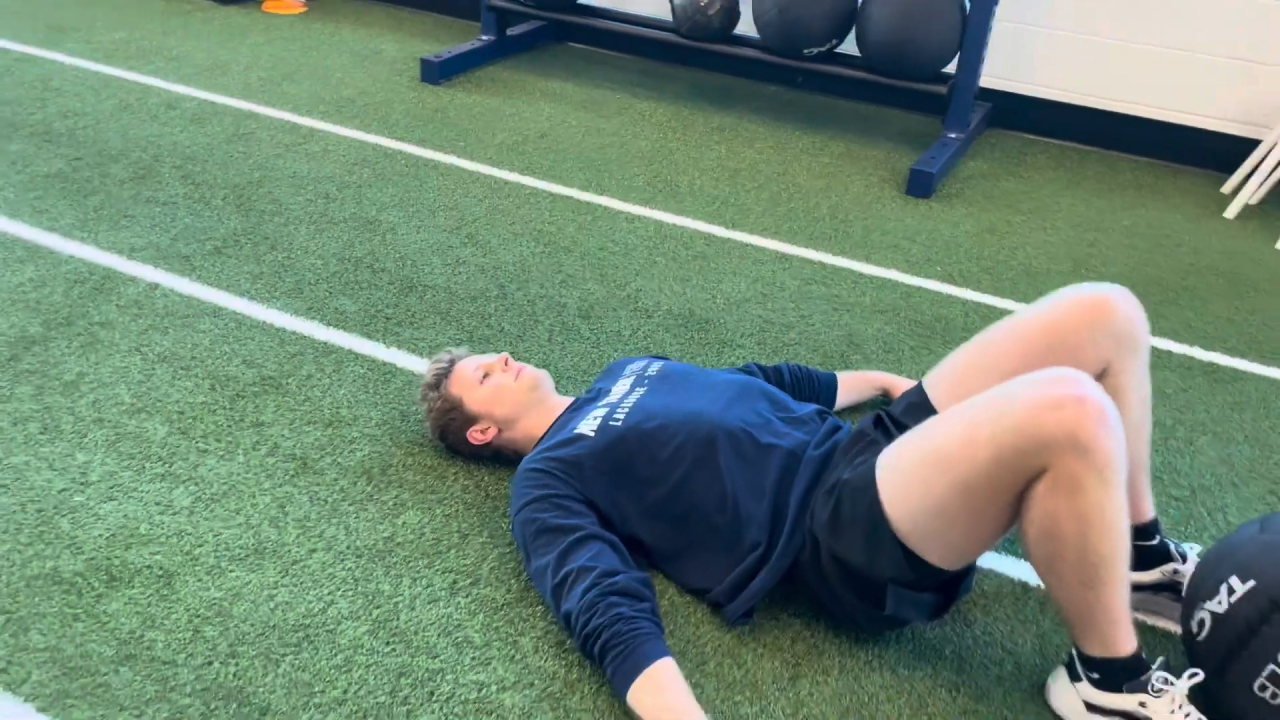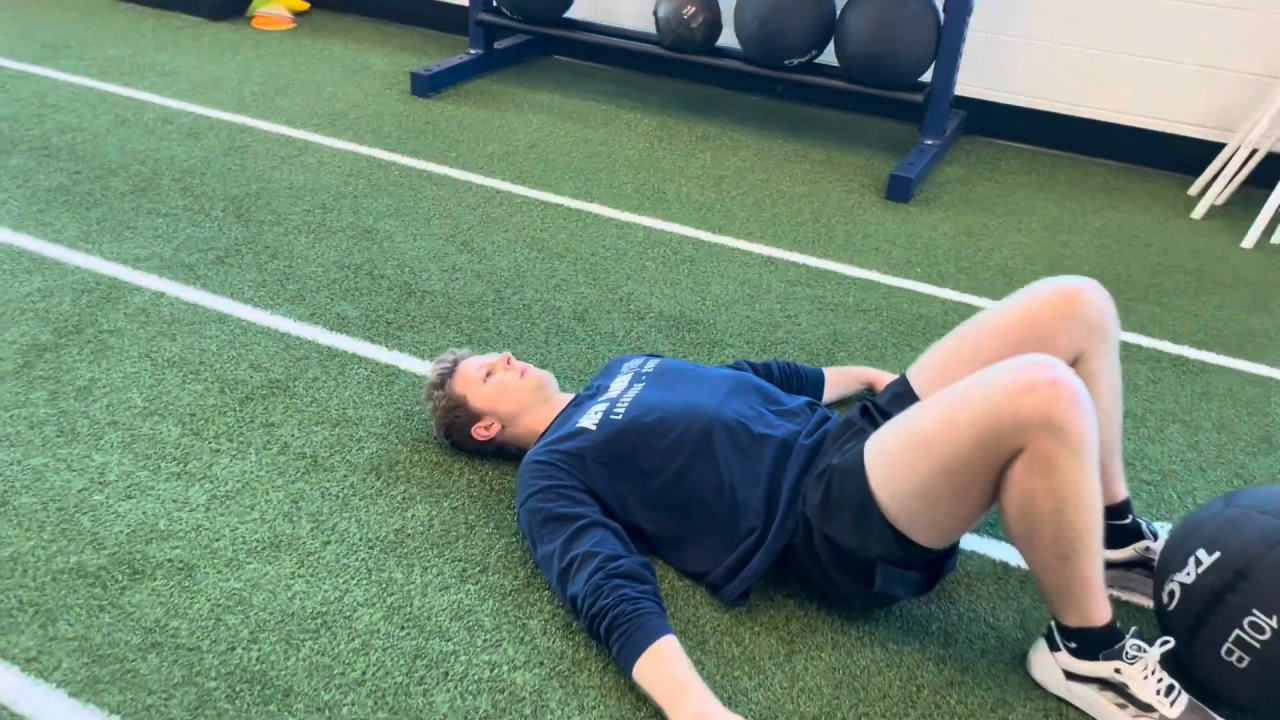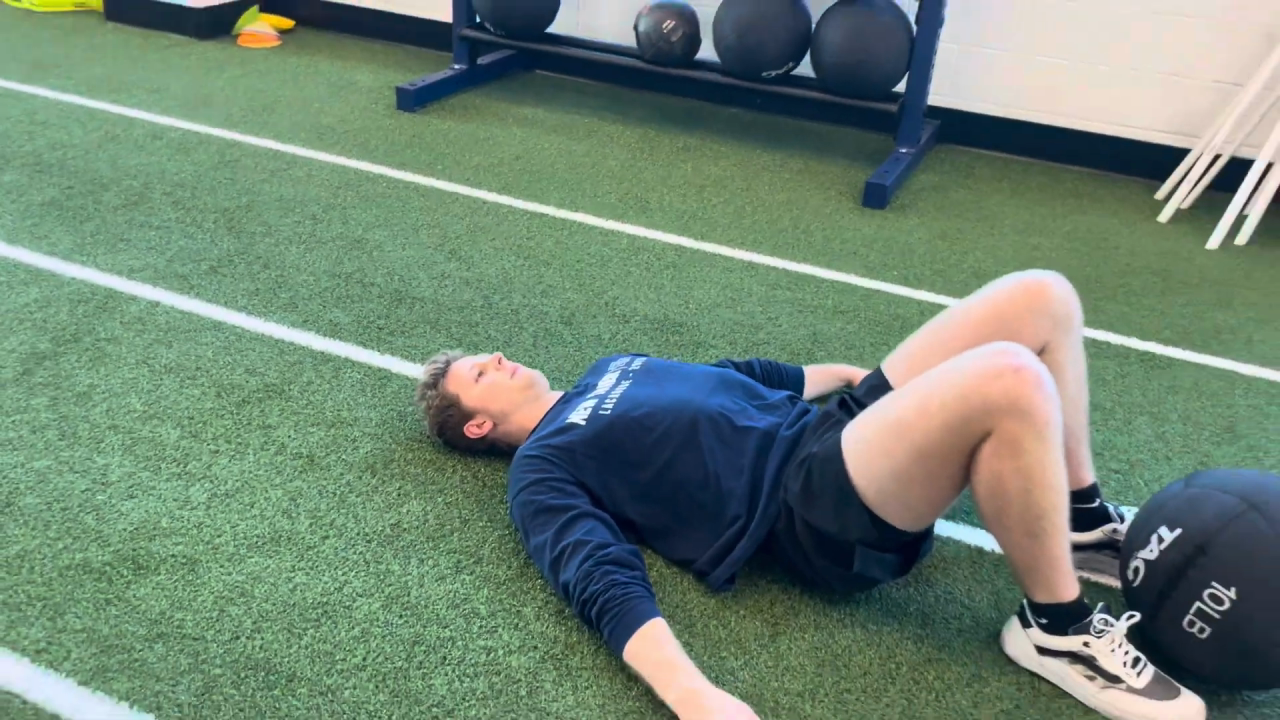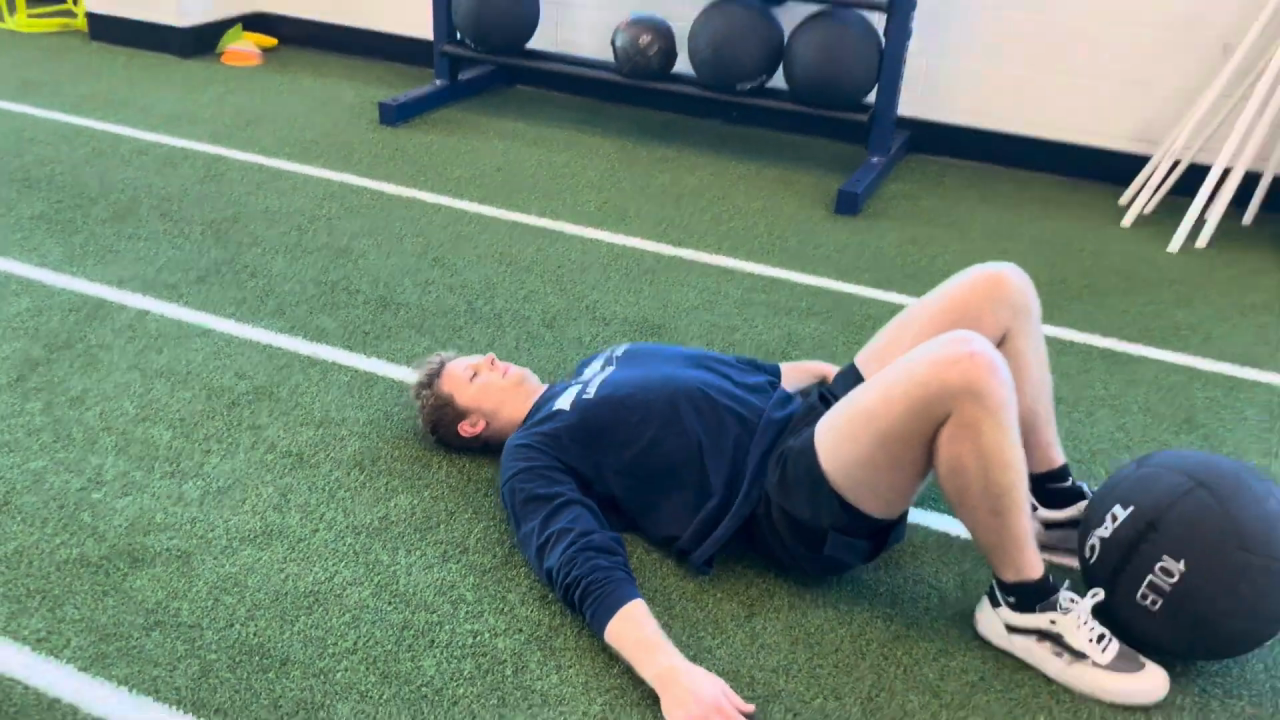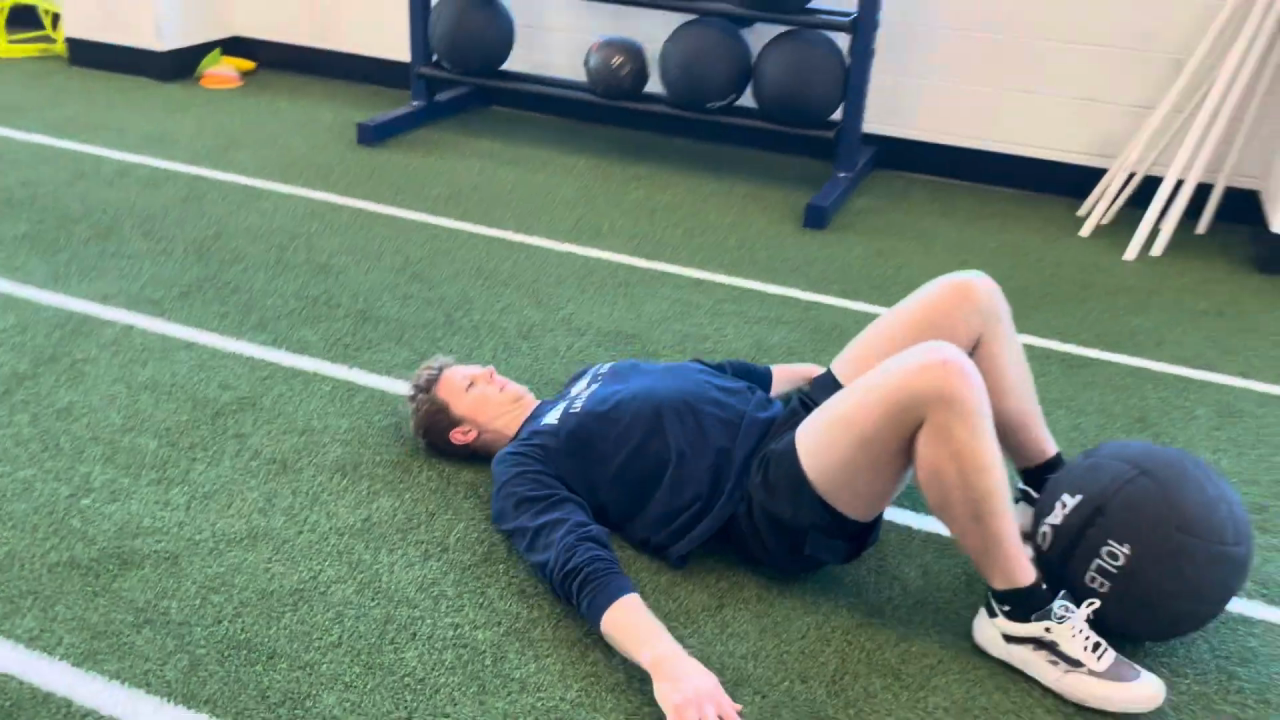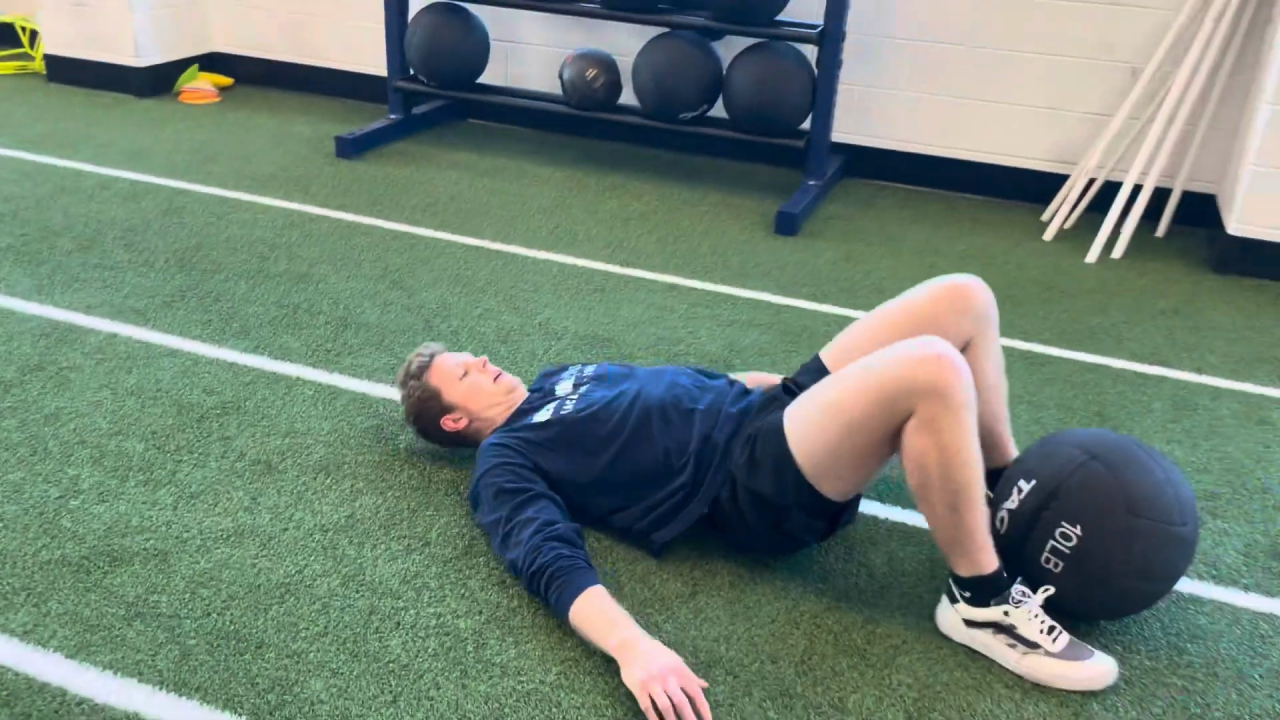
dt=0.2s
person 1, frame 1
left shoulder: (628, 369)
right shoulder: (548, 483)
right elbow: (610, 611)
left wrist: (879, 380)
left hip: (863, 446)
right hip: (840, 533)
left knee: (1103, 314)
right knee: (1070, 411)
left ankle: (1142, 563)
person 1, frame 2
left shoulder: (621, 371)
right shoulder: (551, 478)
right elbow: (614, 596)
left wrist: (868, 374)
left hip: (851, 437)
right hip: (833, 517)
left knee: (1075, 305)
right knee: (1044, 397)
left ankle: (1116, 540)
right ankle: (1086, 653)
person 1, frame 3
left shoulder: (609, 370)
right shoulder: (543, 471)
right elbow: (605, 584)
left wrist: (846, 373)
left hip: (828, 431)
right hip: (817, 508)
left knee: (1041, 297)
right knee: (1010, 381)
left ankle: (1084, 522)
right ankle: (1058, 629)
person 1, frame 4
left shoulder: (596, 368)
right shoulder: (532, 460)
right elbow: (589, 571)
left wrist: (829, 371)
left hip: (807, 419)
right hip: (795, 497)
left knee: (999, 288)
right knee: (967, 367)
left ankle: (1055, 505)
right ankle: (1027, 609)
person 1, frame 5
left shoulder: (587, 387)
right shoulder: (523, 469)
right elbow: (580, 565)
left wrist: (822, 374)
left hip: (792, 421)
right hip: (776, 499)
right knee: (941, 376)
left ankle: (1050, 495)
right ankle: (1022, 616)
person 1, frame 6
left shoulder: (557, 380)
right elbow: (550, 560)
left wrist: (771, 378)
right wrist: (633, 648)
left hip: (767, 413)
right hip: (755, 480)
right knee: (933, 371)
right ankle: (983, 601)
